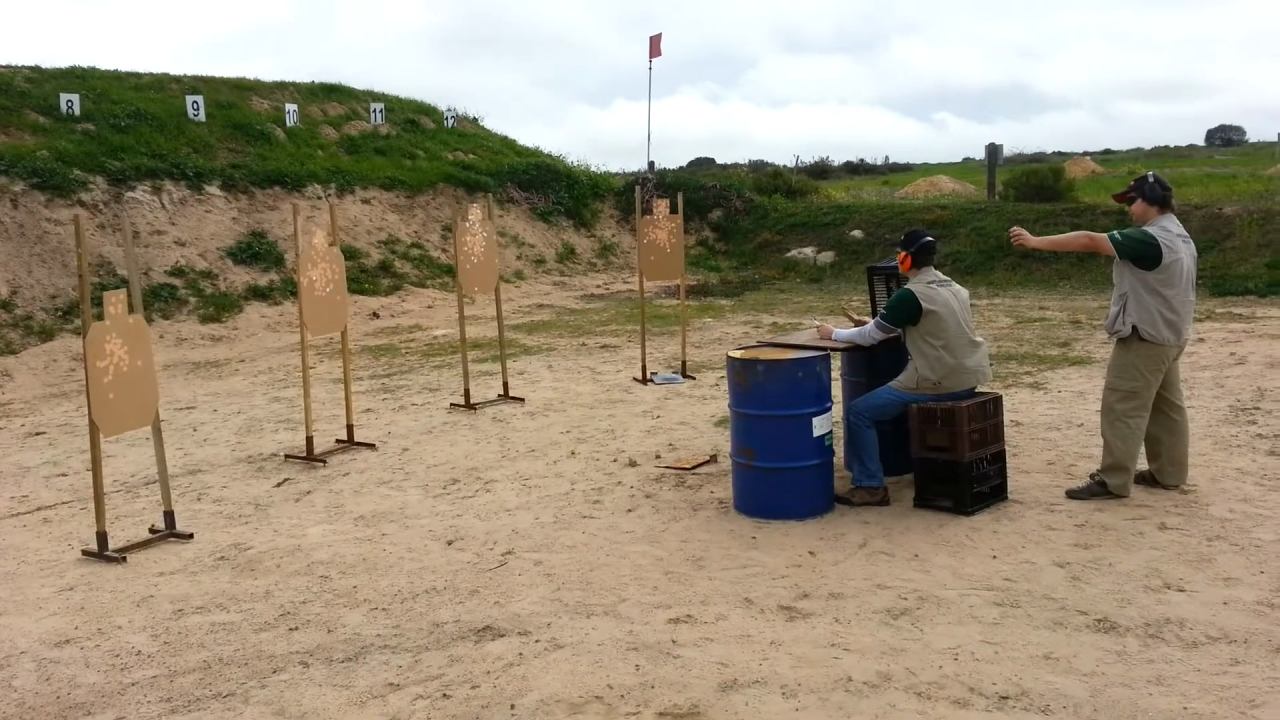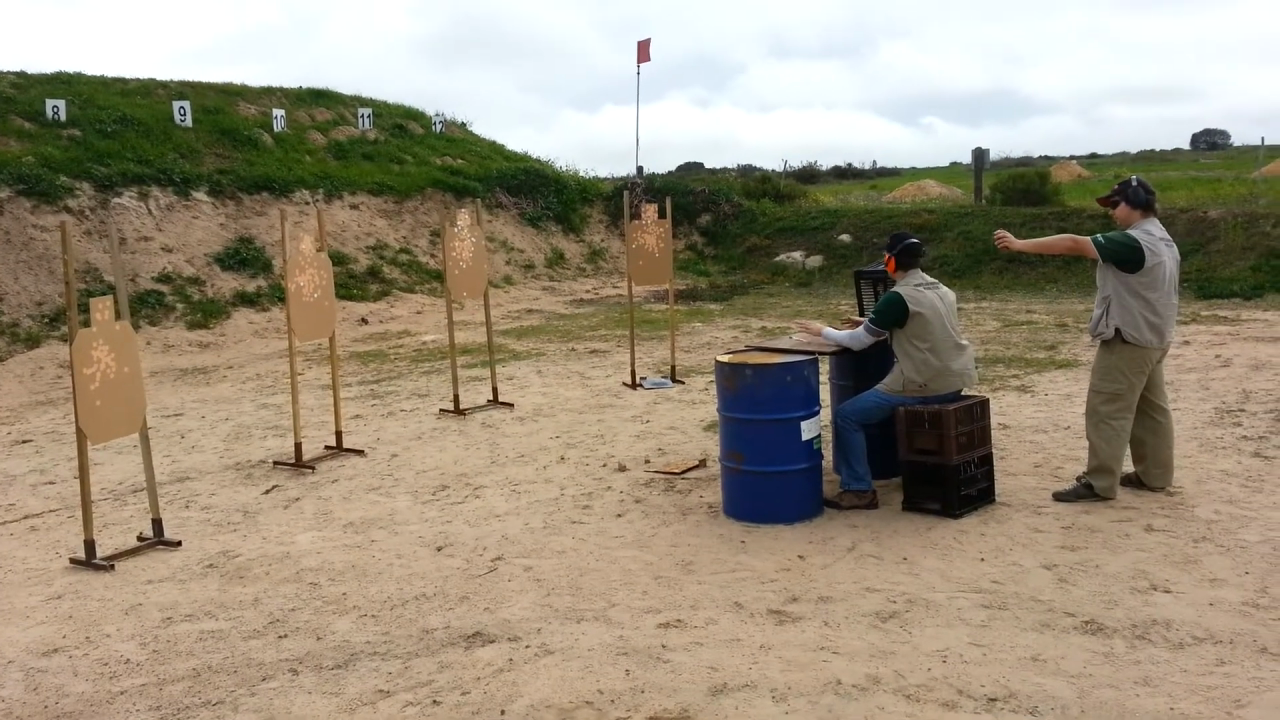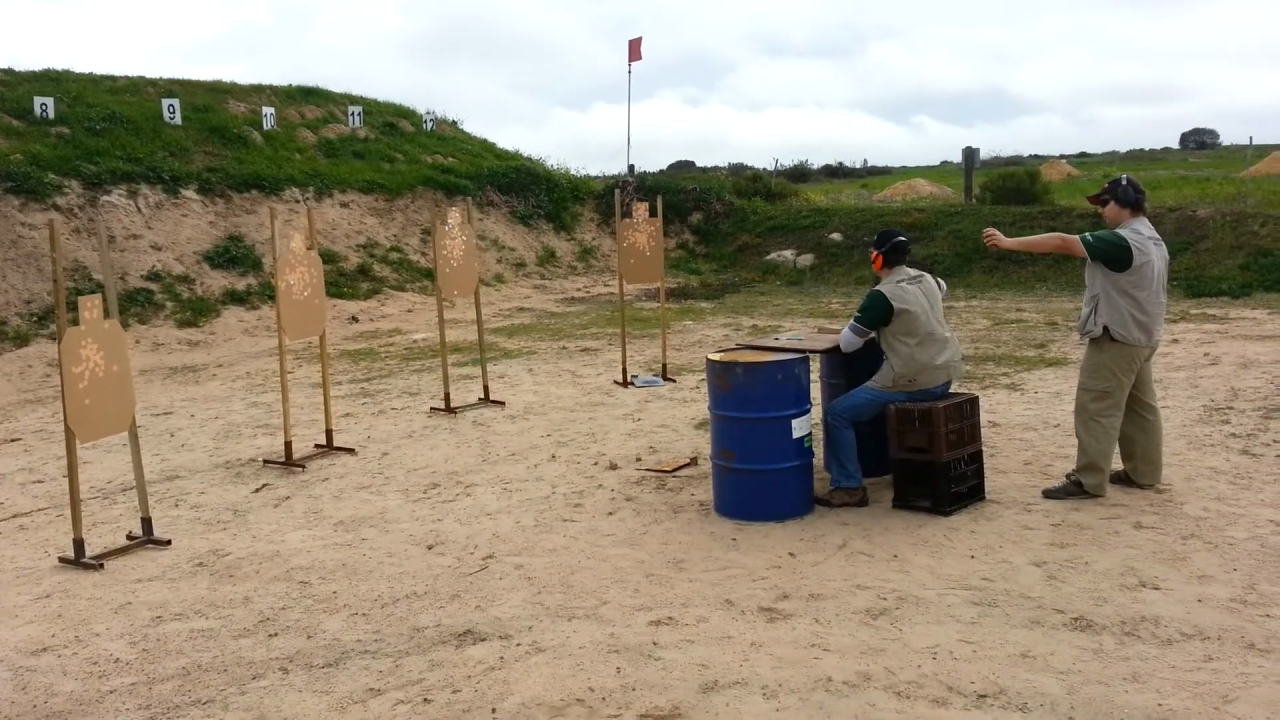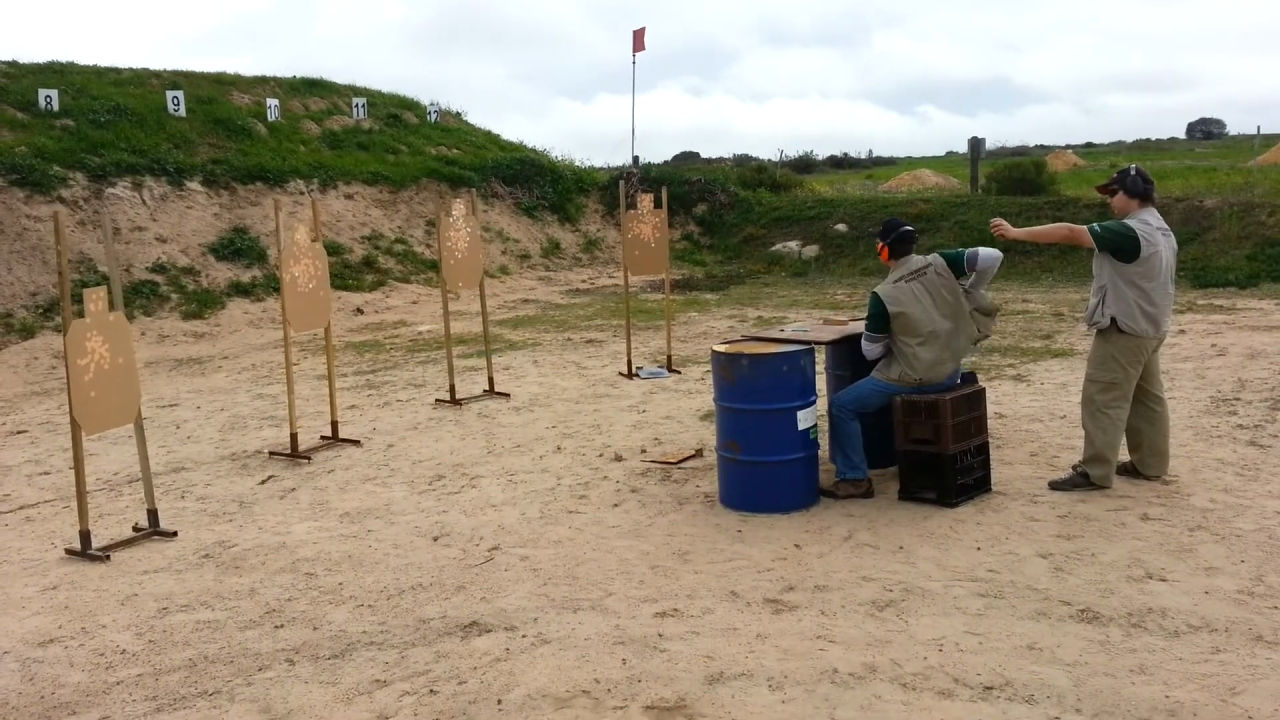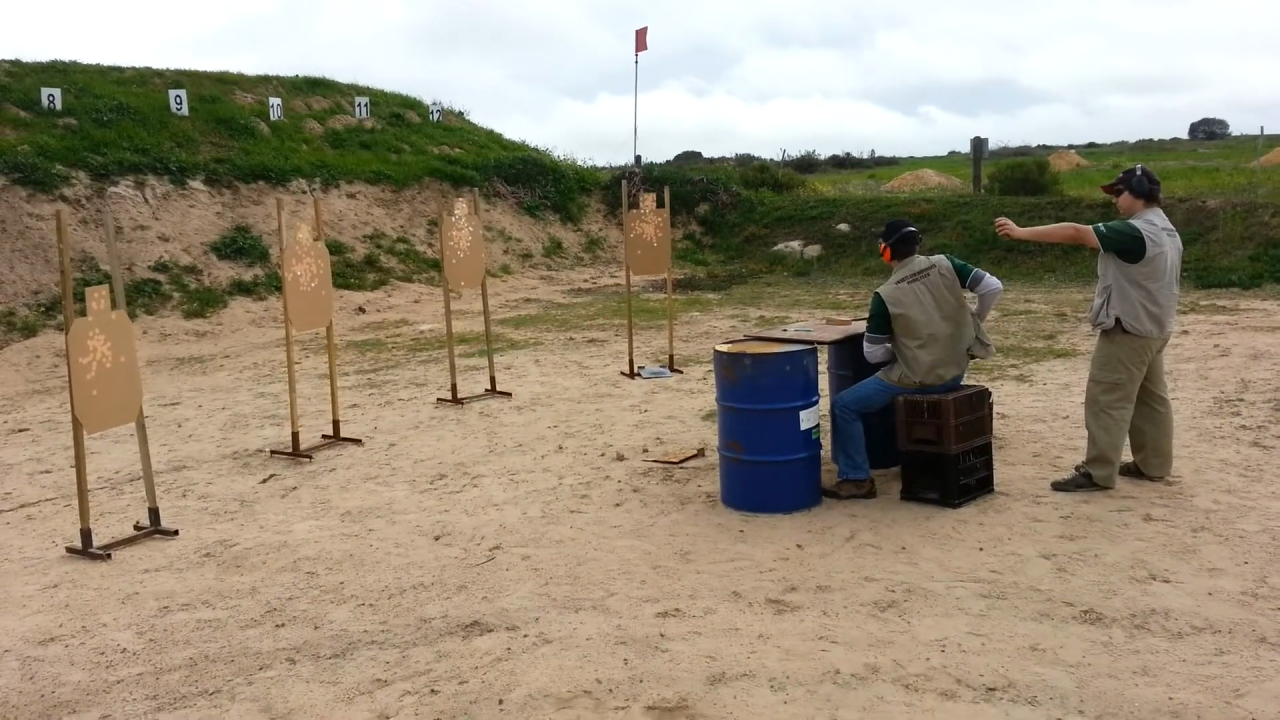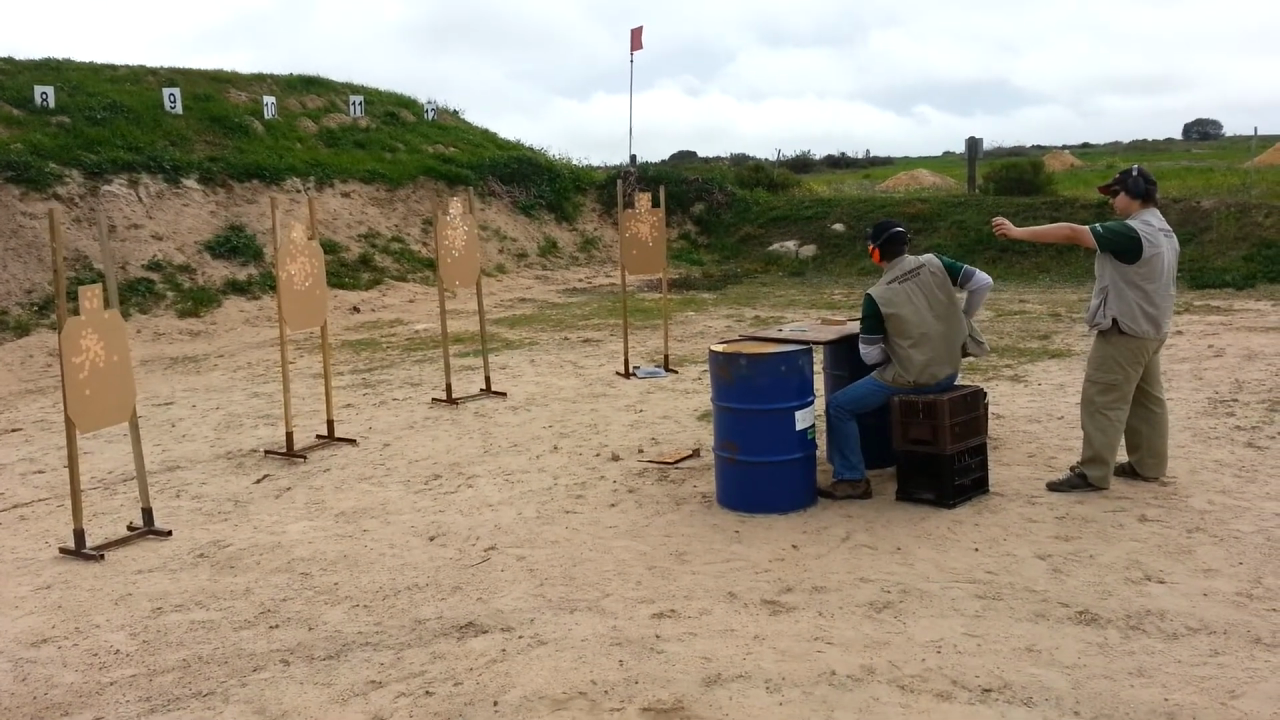
dt=0.5s
person 1, frame 1
left shoulder: (1150, 238)
right shoulder: (1180, 237)
left elbow: (1089, 241)
left wrist: (1035, 242)
left hip: (1145, 338)
right hip: (1168, 336)
left knee: (1123, 408)
right knee: (1166, 406)
left ankle: (1113, 481)
right ankle: (1168, 472)
person 1, frame 2
left shoulder: (1133, 242)
right shoulder: (1163, 241)
left elbow: (1073, 244)
left wrist: (1020, 244)
left hip: (1128, 340)
right hip: (1152, 338)
left knee: (1108, 410)
right knee: (1151, 408)
left ankle: (1099, 483)
right ankle: (1155, 474)
person 1, frame 3
left shoulder: (1122, 241)
right shoulder: (1152, 240)
left elbow: (1062, 242)
left wrist: (1008, 242)
left hip: (1117, 338)
right hip: (1141, 336)
left knee: (1097, 408)
right knee: (1140, 406)
left ankle: (1089, 480)
right ankle: (1143, 471)
person 1, frame 4
left shoulder: (1130, 231)
right shoulder: (1161, 231)
left elbow: (1069, 233)
left wrist: (1016, 233)
left hip: (1124, 329)
right hip: (1148, 328)
left knee: (1104, 399)
right knee: (1147, 397)
left ankle: (1095, 472)
right ankle: (1150, 462)
person 1, frame 5
left shoulder: (1135, 232)
right shoulder: (1166, 231)
left elbow: (1075, 233)
left wrist: (1021, 232)
left hip: (1128, 330)
right hip: (1153, 328)
left knee: (1108, 400)
right knee: (1151, 397)
left ankle: (1098, 472)
right ankle: (1153, 463)
person 1, frame 6
left shoulder: (1132, 232)
right shoulder: (1163, 231)
left elbow: (1071, 233)
left wrist: (1018, 232)
left hip: (1125, 331)
right hip: (1149, 329)
left knee: (1103, 400)
right knee: (1146, 398)
left ankle: (1093, 473)
right ankle: (1148, 464)
person 2, frame 1
left shoulder: (910, 295)
right shoulder: (953, 287)
left elbow: (870, 336)
left wrist: (834, 333)
right wrist: (876, 324)
left hip: (938, 383)
right hip: (969, 378)
left knee: (858, 412)
left ankle: (870, 487)
person 2, frame 2
left shoulder: (897, 297)
right shoulder: (941, 290)
left elbow: (859, 342)
left wrist: (823, 331)
right wrist: (869, 323)
left hip: (924, 386)
right hip: (955, 382)
left knee: (846, 416)
left ankle: (859, 491)
person 2, frame 3
left shoulder: (881, 295)
right shoulder: (927, 280)
left elbow: (848, 343)
right elbow: (942, 290)
left wrist: (859, 324)
left hip: (911, 382)
right hip: (944, 378)
left knee: (836, 414)
left ankle: (849, 488)
person 2, frame 4
left shoulder: (884, 295)
right shoulder: (940, 263)
left elbow: (871, 351)
right elbow: (992, 257)
right wrist: (972, 290)
left hip: (915, 378)
right hip: (950, 372)
left knee: (841, 406)
left ankle: (854, 480)
person 2, frame 5
left shoulder: (886, 295)
right shoulder: (945, 265)
left elbow: (873, 353)
right elbow: (993, 287)
right wrist: (974, 320)
left hip: (917, 379)
right hip: (954, 373)
left knee: (844, 406)
left ankle: (856, 480)
person 2, frame 6
left shoulder: (877, 296)
right shoulder: (934, 264)
left elbow: (869, 356)
right elbow: (983, 282)
right wrist: (962, 318)
left hip: (910, 379)
right hip: (948, 372)
left knee: (838, 406)
left ankle: (852, 480)
